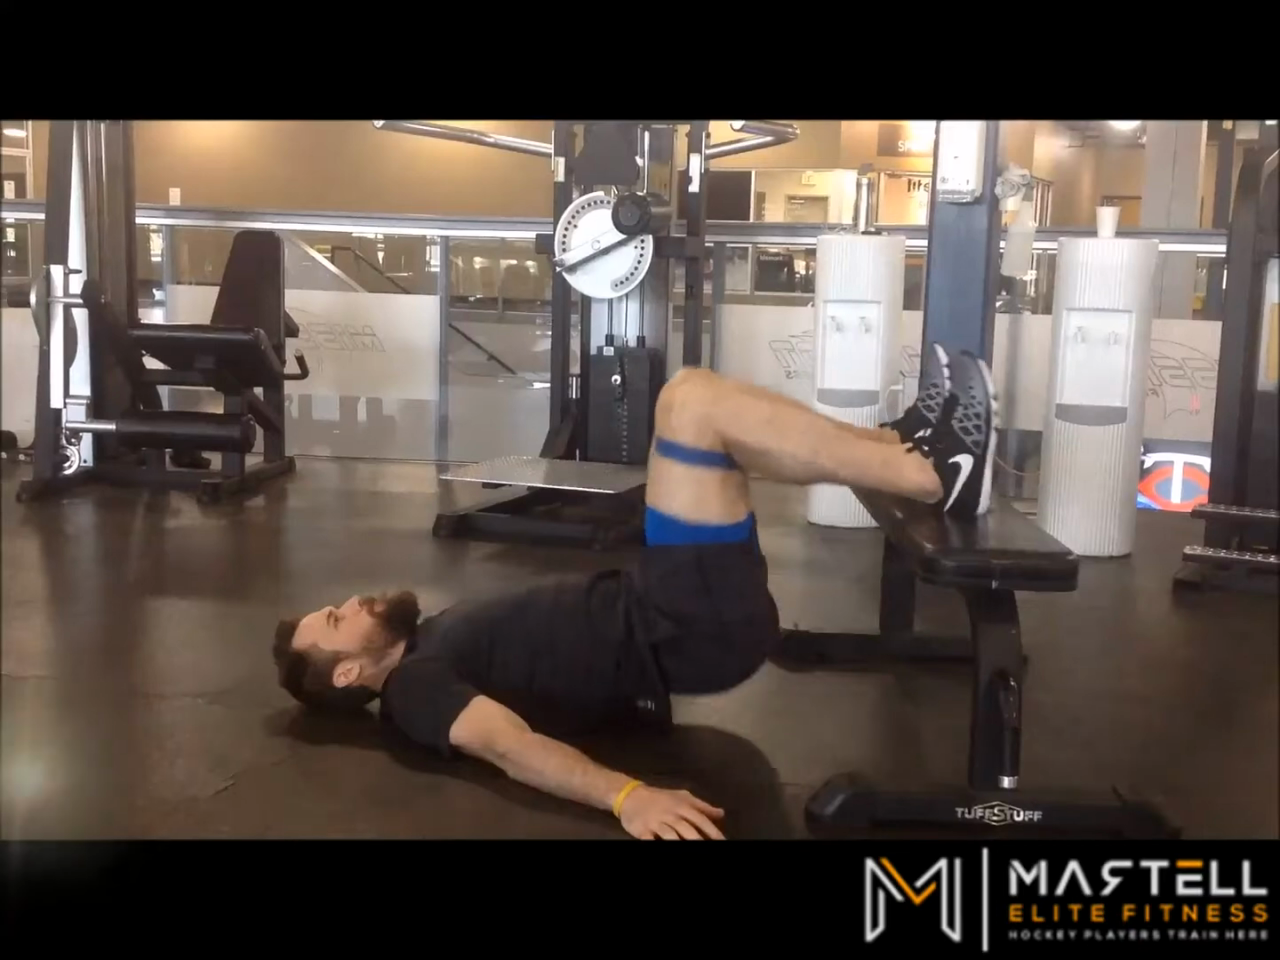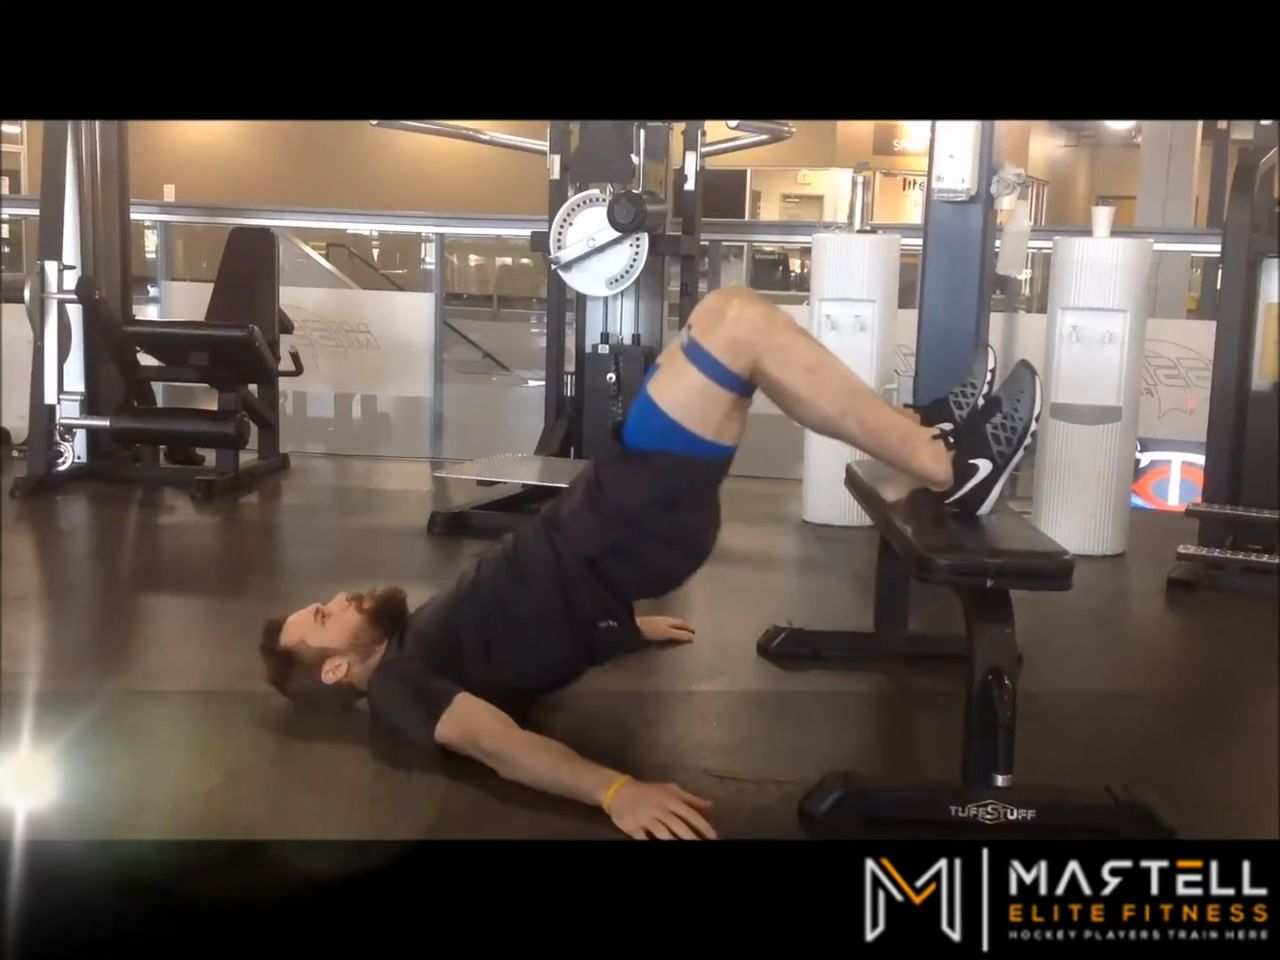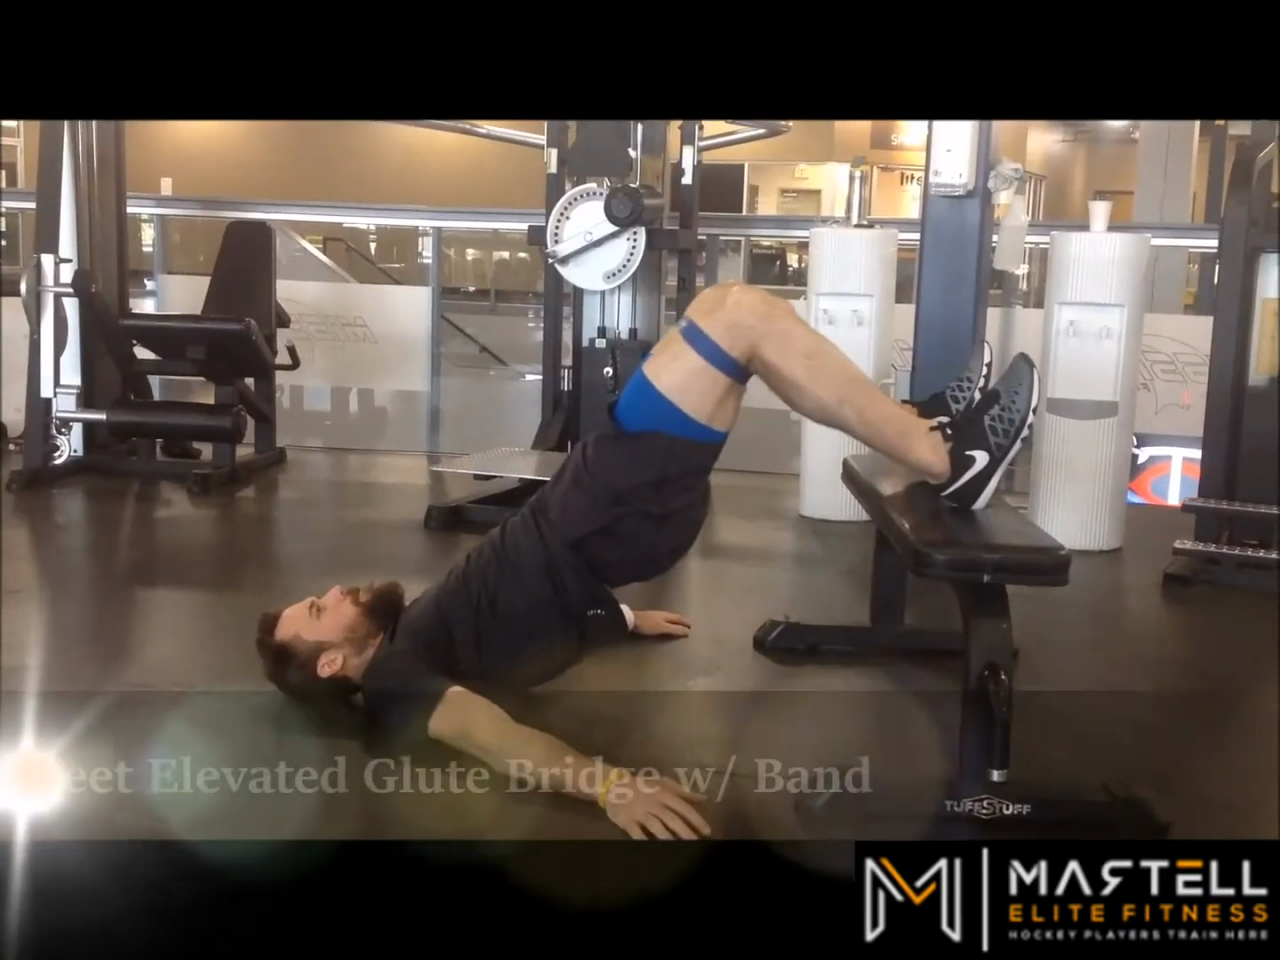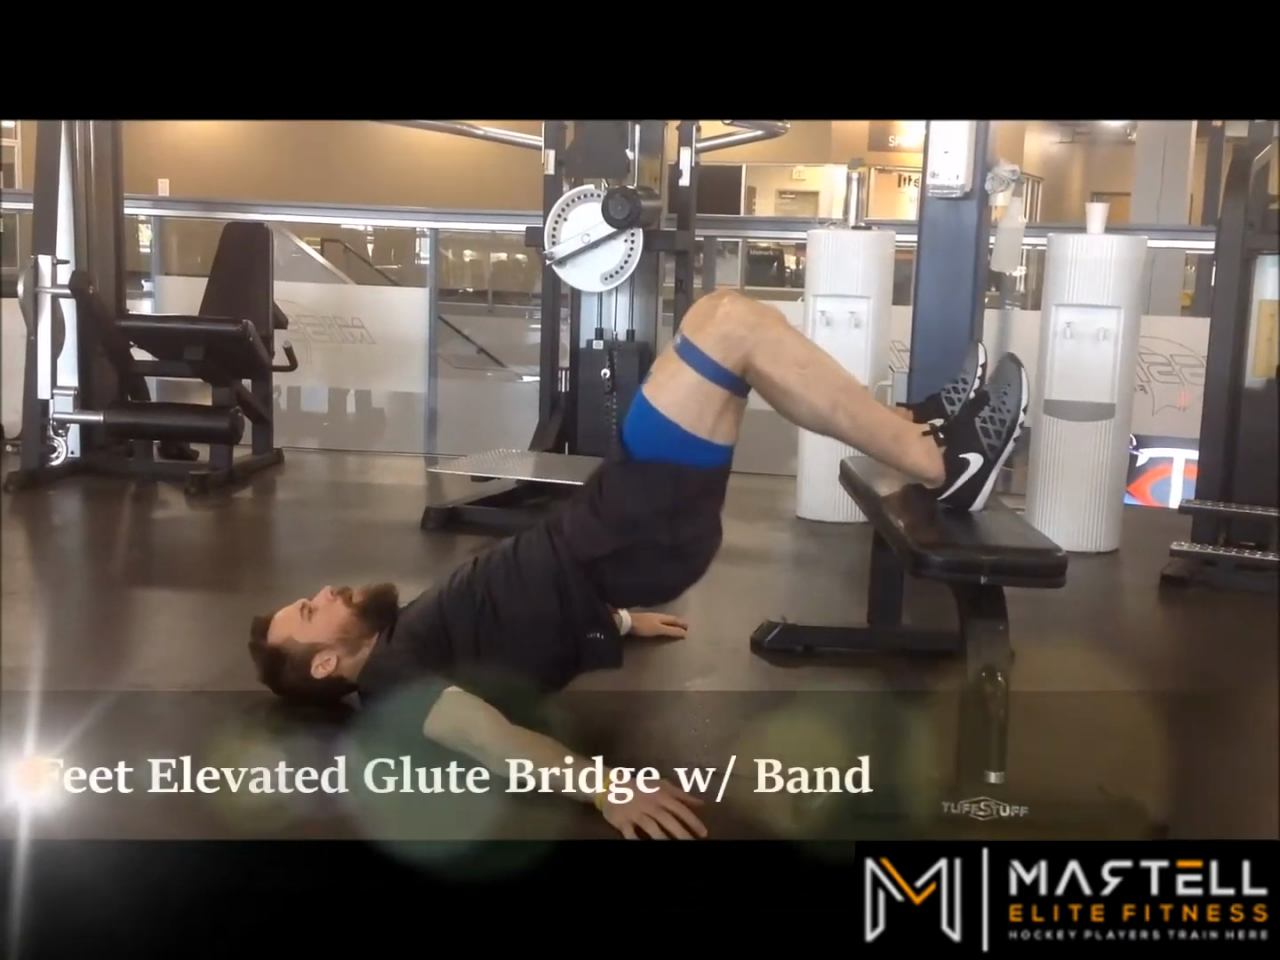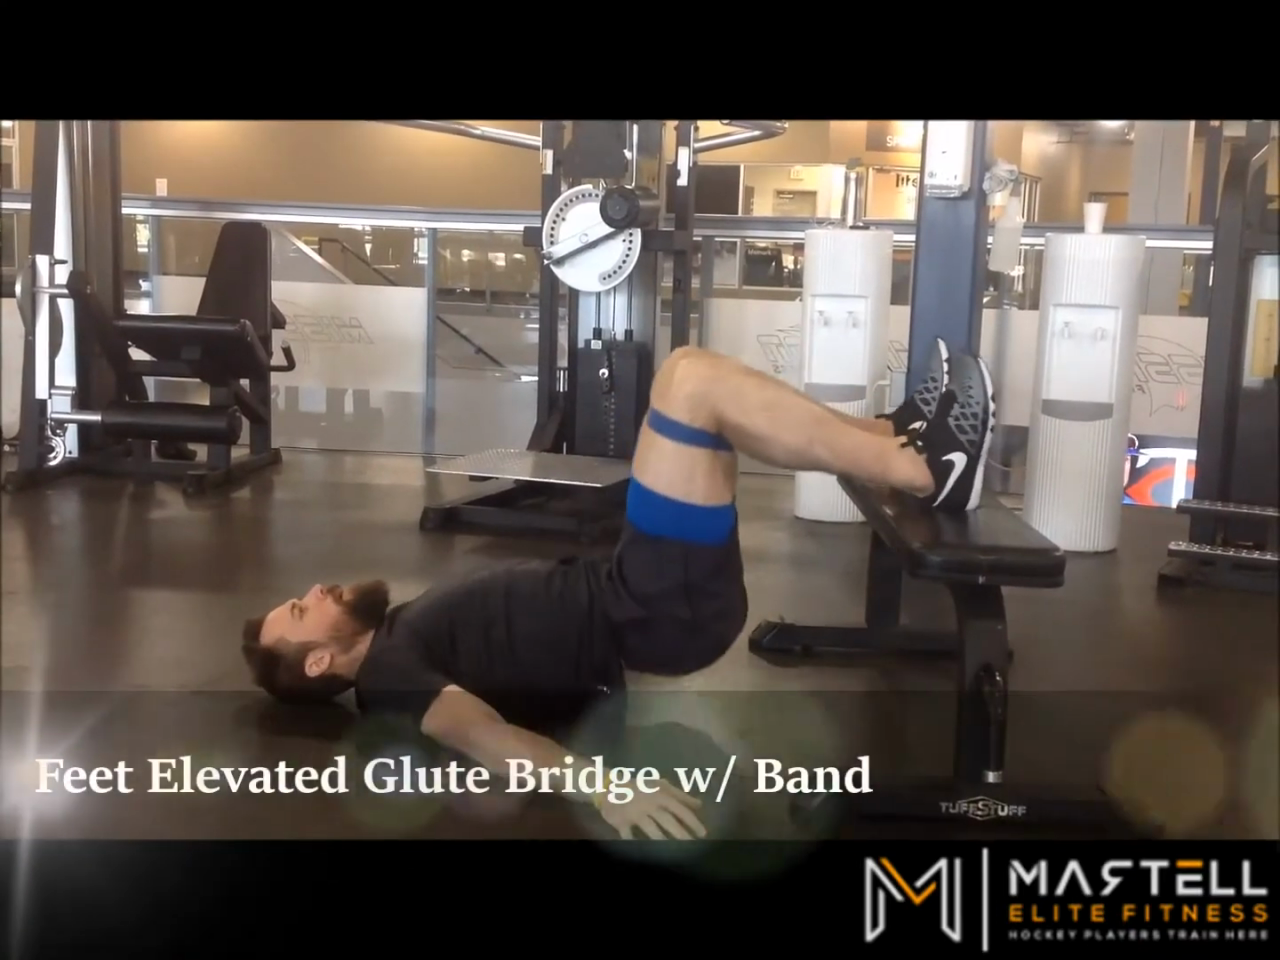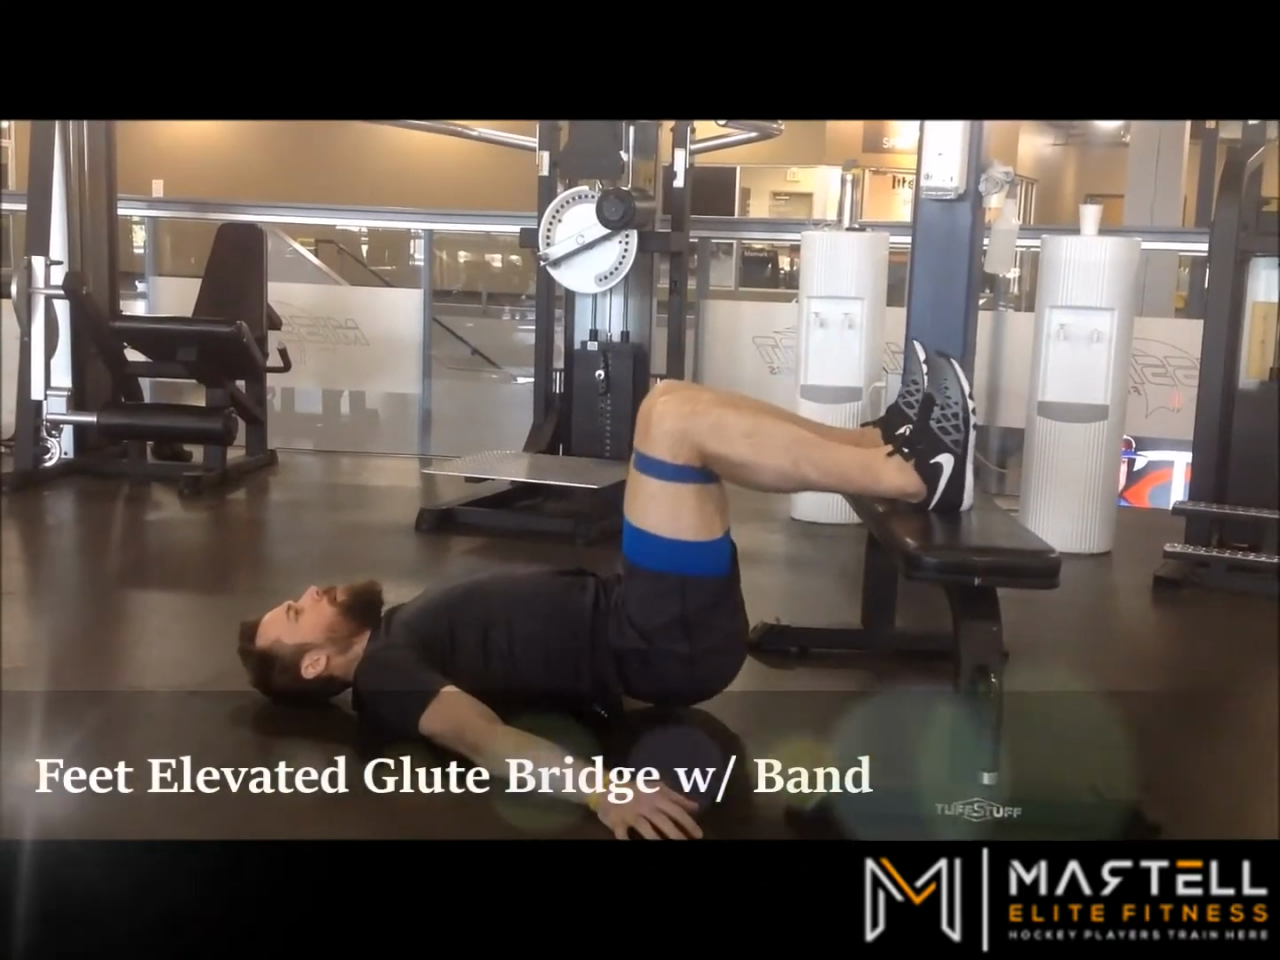
dt=0.5s
person 1, frame 1
left shoulder: (429, 642)
right shoulder: (413, 691)
right elbow: (508, 746)
right wrist: (626, 794)
left hip: (637, 622)
right hip: (683, 635)
left knee: (701, 401)
right knee: (693, 399)
left ankle: (908, 445)
right ankle: (938, 475)
person 1, frame 2
left shoulder: (415, 638)
right shoulder: (397, 685)
right elbow: (494, 744)
right wrist: (617, 791)
left hip: (597, 530)
right hip: (623, 535)
left knee: (729, 315)
right knee: (739, 326)
left ankle: (927, 434)
right ankle: (950, 468)
person 1, frame 3
left shoulder: (407, 636)
right shoulder: (393, 681)
right elbow: (490, 736)
right wrist: (605, 783)
left hip: (587, 520)
right hip: (615, 514)
left knee: (734, 314)
right knee: (738, 311)
left ankle: (923, 426)
right ankle: (946, 459)
person 1, frame 4
left shoulder: (404, 636)
right shoulder: (392, 677)
right elbow: (486, 737)
left wrist: (616, 619)
right wrist: (604, 785)
left hip: (601, 543)
right hip: (629, 538)
left knee: (729, 323)
right knee: (731, 323)
left ankle: (919, 430)
right ankle: (940, 462)
person 1, frame 5
left shoulder: (402, 631)
right shoulder: (390, 678)
right elbow: (482, 737)
right wrist: (599, 785)
left hip: (626, 594)
right hip: (660, 609)
left knee: (695, 383)
right knee: (691, 380)
left ankle: (900, 435)
right ankle: (929, 471)
person 1, frame 6
left shoulder: (399, 633)
right shoulder: (385, 678)
right elbow: (481, 737)
right wrist: (595, 787)
left hip: (618, 609)
right hip: (661, 643)
left knee: (684, 413)
right knee: (675, 417)
left ankle: (887, 442)
right ankle: (918, 476)
